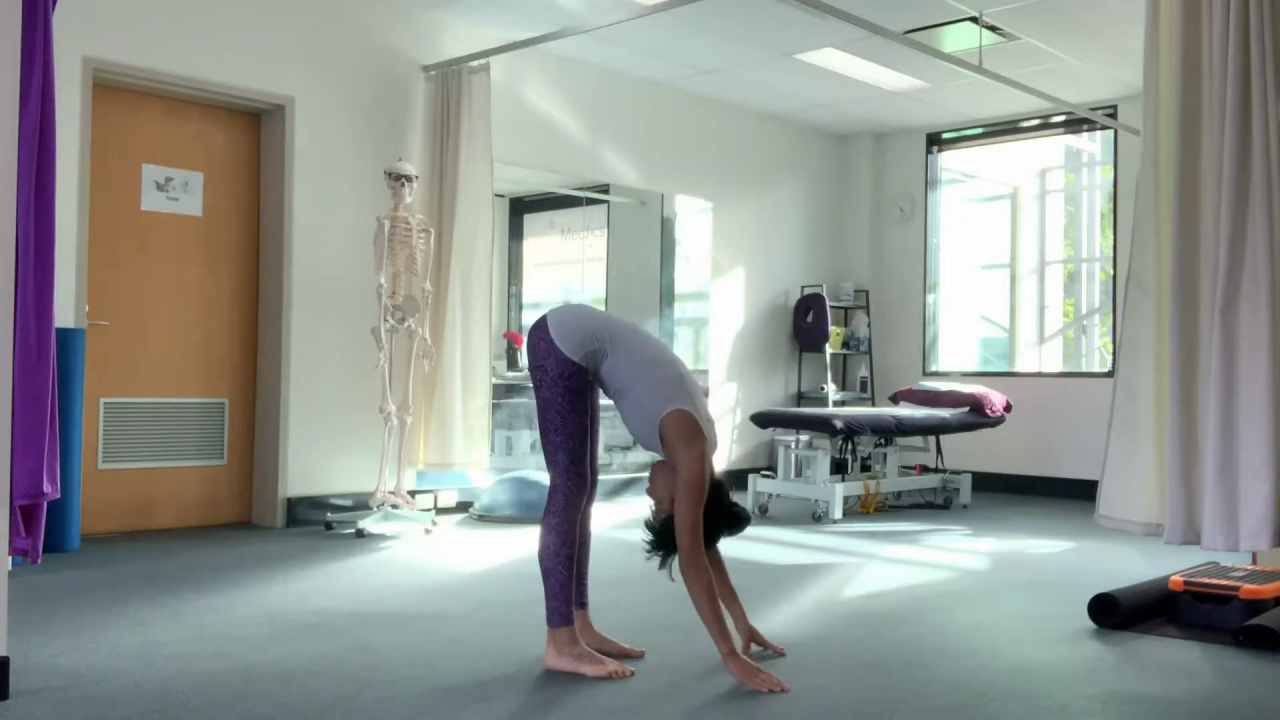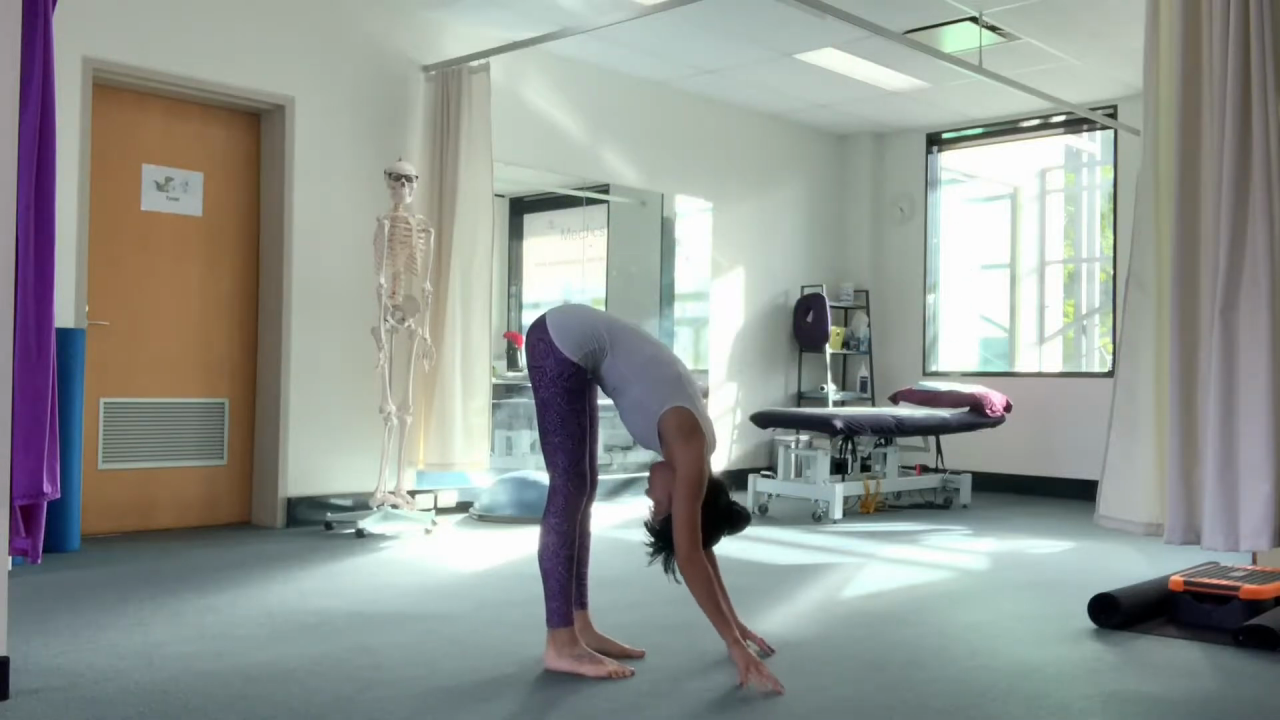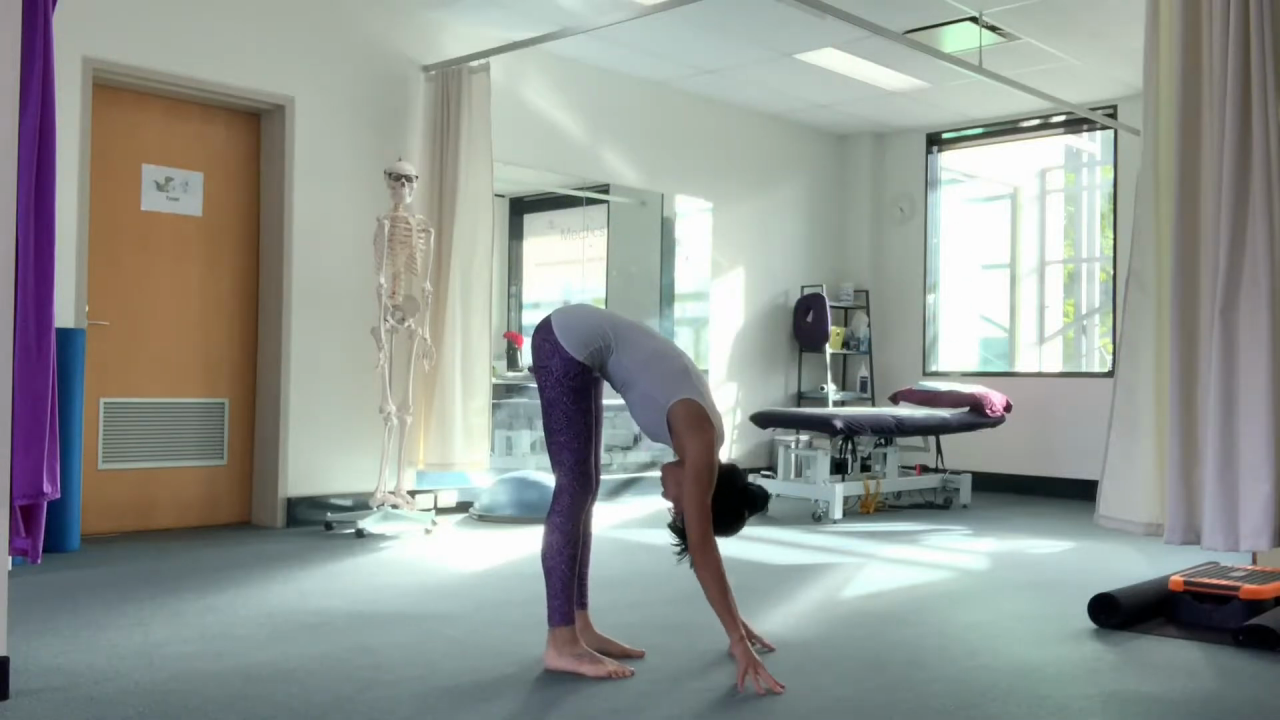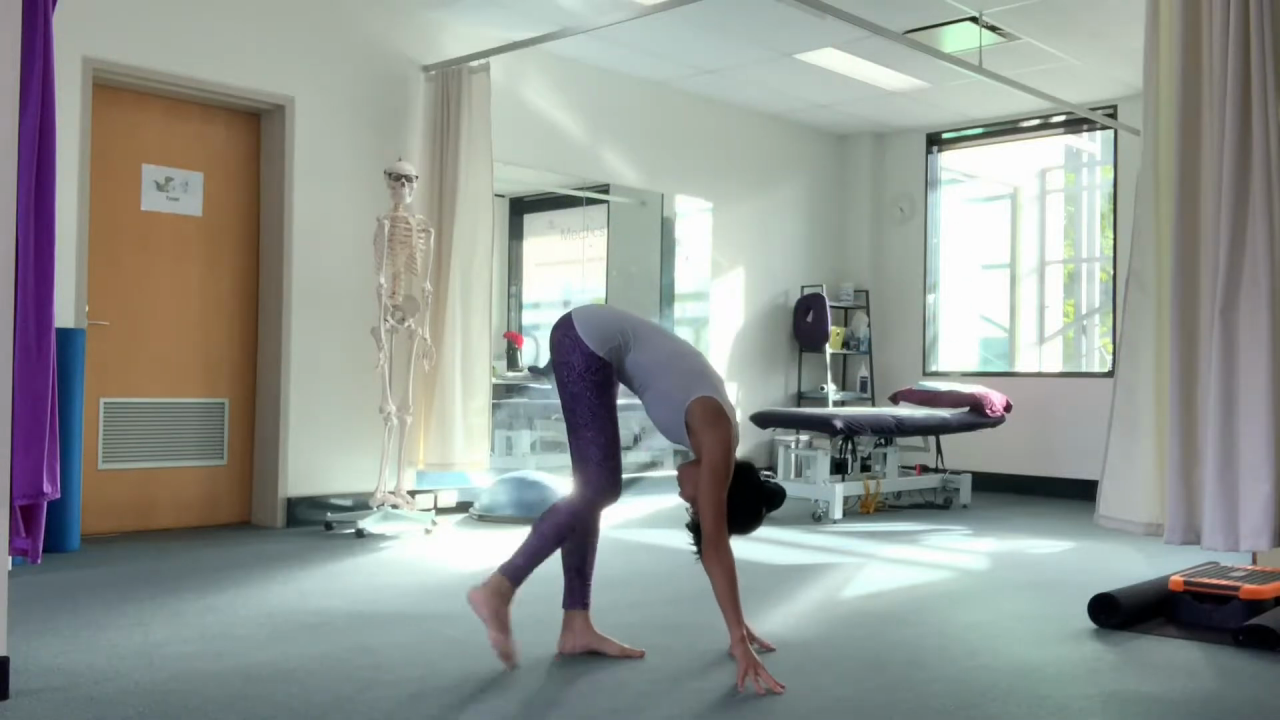
dt=0.3s
person 1, frame 1
left shoulder: (693, 445)
right shoulder: (692, 452)
left elbow: (703, 548)
right elbow: (692, 561)
left wrist: (743, 623)
right wrist: (731, 656)
left hip: (576, 344)
right hip: (565, 341)
left knee: (581, 491)
right knee: (571, 492)
left ankle: (579, 627)
right ankle: (561, 645)
person 1, frame 2
left shoulder: (692, 442)
right shoulder: (690, 447)
left elbow: (699, 545)
right elbow: (689, 555)
left wrist: (734, 624)
right wrist: (736, 644)
left hip: (577, 343)
right hip: (565, 341)
left knee: (582, 491)
right knee: (569, 494)
left ankle: (579, 628)
right ankle: (561, 645)
person 1, frame 3
left shoulder: (701, 435)
right shoulder: (699, 438)
left elbow: (703, 540)
right elbow: (701, 547)
left wrist: (736, 623)
right wrist: (738, 640)
left hip: (581, 345)
right hip: (571, 340)
left knee: (583, 491)
right knee: (575, 492)
left ankle: (578, 627)
right ankle: (561, 643)
person 1, frame 4
left shoulder: (717, 431)
right shoulder: (716, 440)
left elbow: (713, 540)
right elbow: (713, 542)
left wrist: (737, 626)
right wrist: (739, 640)
left hip: (589, 342)
right hip: (586, 338)
left knee: (594, 488)
right knee: (598, 490)
left ankle: (576, 628)
right ankle: (497, 590)
